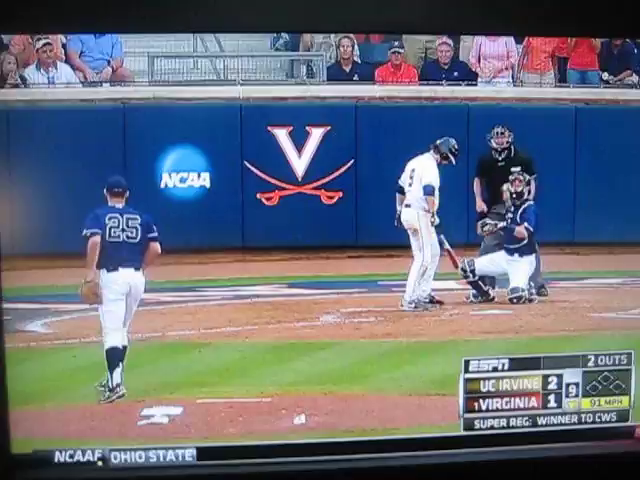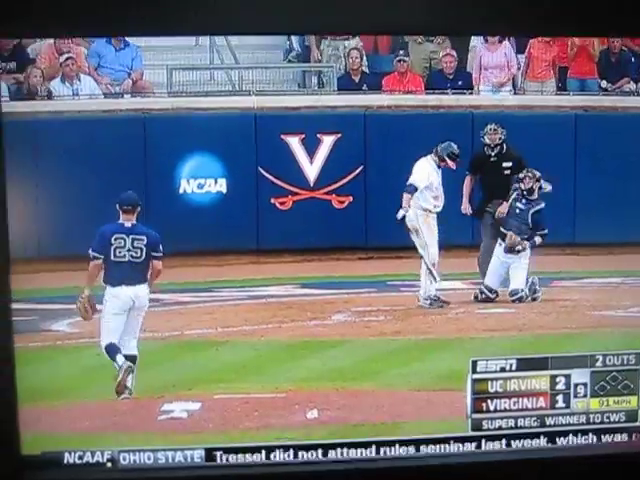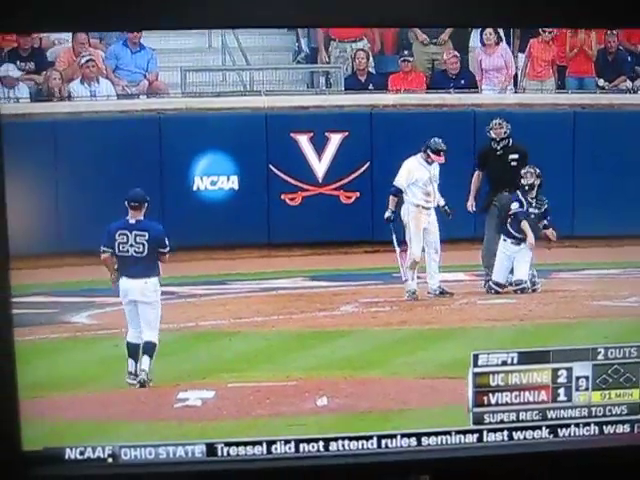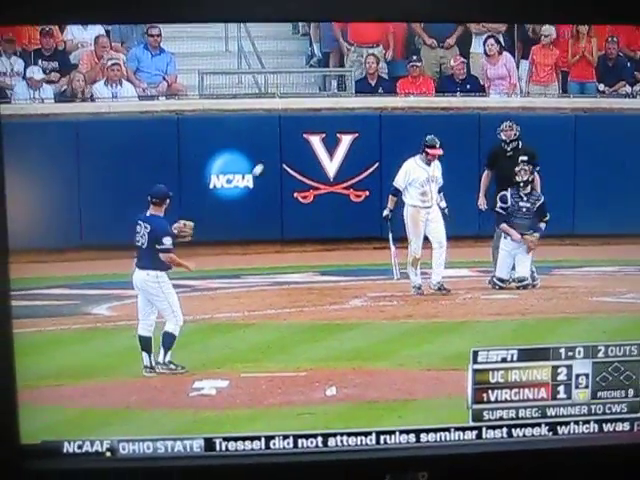
dt=0.4s
person 1, frame 1
left shoulder: (97, 215)
right shoulder: (141, 218)
left elbow: (93, 242)
right elbow: (156, 249)
left wrist: (91, 271)
left hip: (111, 278)
right hip: (135, 278)
left knee: (112, 332)
right knee: (121, 329)
left ankle: (114, 384)
right ankle: (113, 379)
person 1, frame 2
left shoulder: (105, 232)
right shoulder: (150, 235)
left elbow: (95, 264)
right elbow: (158, 267)
left wrist: (88, 289)
right wrist: (150, 281)
left hip: (115, 292)
right hip: (140, 292)
left knee: (108, 338)
right knee: (130, 339)
left ankle: (121, 364)
right ankle: (127, 386)
person 1, frame 3
left shoulder: (114, 228)
right shoulder: (155, 229)
left elbow: (105, 257)
right elbow: (164, 257)
left wrist: (114, 271)
left hip: (125, 283)
right hip: (148, 285)
left knee: (134, 329)
right knee: (151, 332)
left ankle: (132, 372)
right ankle: (144, 370)
person 1, frame 4
left shoulder: (142, 219)
right shoulder: (162, 225)
right elbow: (165, 256)
right wrist: (185, 264)
left hip: (141, 274)
right hip: (155, 277)
left knee: (145, 321)
right knee: (175, 318)
left ankle: (148, 364)
right ankle: (164, 361)
person 2, frame 1
left shoulder: (523, 159)
right shoulder: (485, 160)
left elbow: (531, 183)
right elbow: (478, 180)
right wrist: (479, 200)
right hip: (494, 208)
right knee: (488, 246)
left ankle: (537, 283)
right ankle: (485, 287)
person 2, frame 2
left shoulder: (514, 157)
right shoulder: (479, 157)
right elbow: (470, 178)
left wrist: (508, 203)
right wrist: (465, 200)
right hip: (489, 205)
right knee: (488, 246)
person 2, frame 3
left shoulder: (519, 151)
right shoulder: (485, 152)
right elbow: (478, 174)
right wrist: (471, 197)
right hip: (494, 198)
right knee: (491, 237)
right ankle: (489, 275)
person 2, frame 4
left shoulder: (528, 152)
right shoulder: (495, 152)
left elbow: (534, 175)
right elbow: (487, 174)
right wrist: (481, 195)
right knee: (501, 234)
left ankle: (528, 271)
person 3, frame 1
left shoulder: (416, 162)
right shoulder: (430, 165)
left elbow: (400, 188)
right elbow: (428, 191)
left wrist: (399, 211)
right wrist: (433, 215)
left hip: (410, 212)
right hip: (419, 214)
left knee: (433, 253)
right knee: (423, 257)
person 3, frame 2
left shoulder: (436, 167)
right shoulder: (424, 166)
right elbow: (411, 188)
left wrist: (440, 207)
right wrist: (404, 209)
left hip: (429, 215)
right hip: (419, 214)
left knee: (433, 255)
right knee: (430, 254)
left ankle: (431, 294)
right ankle: (425, 296)
person 3, frame 3
left shoulder: (435, 165)
right shoulder: (411, 164)
right elbow: (397, 189)
left wrist: (443, 204)
right wrist: (390, 210)
left hip: (430, 212)
right hip: (414, 211)
left knee: (434, 249)
right knee: (415, 251)
left ankle: (434, 287)
right ankle: (410, 289)
person 3, frame 4
left shoulder: (437, 165)
right shoulder: (410, 165)
right elbow: (396, 189)
left wrist: (443, 205)
right wrist: (388, 209)
left hip: (433, 210)
right hip: (414, 211)
left knee: (440, 244)
right knee: (415, 249)
left ankle: (436, 282)
right ankle: (416, 284)
person 4, frame 1
left shoulder: (529, 207)
right shoulder: (510, 205)
left elbow: (524, 233)
left wrist: (501, 226)
left hip: (523, 260)
right hip: (505, 255)
left knee: (515, 296)
right knee: (466, 267)
left ankle: (528, 291)
right ankle: (486, 295)
person 4, frame 2
left shoulder: (539, 206)
right shoulder: (517, 194)
left elbow: (540, 237)
left wrist: (527, 245)
left hip: (520, 253)
right hip: (502, 248)
left knee: (516, 296)
left ankle: (532, 286)
person 4, frame 3
left shoulder: (542, 202)
right shoulder: (517, 196)
left elbow: (543, 221)
right elbow: (519, 217)
left wrist: (548, 230)
right wrist: (529, 234)
left hip: (525, 246)
right hip: (507, 243)
left knee: (520, 287)
right knee: (494, 288)
left ankle: (531, 278)
person 4, frame 4
left shoulder: (538, 198)
right shoulder: (507, 195)
left elbow: (544, 220)
right elbow: (499, 221)
left wrist: (536, 234)
right wrist: (513, 233)
left hip: (525, 243)
right hip: (507, 241)
left knee: (523, 283)
right knee: (498, 284)
left ankle: (529, 273)
